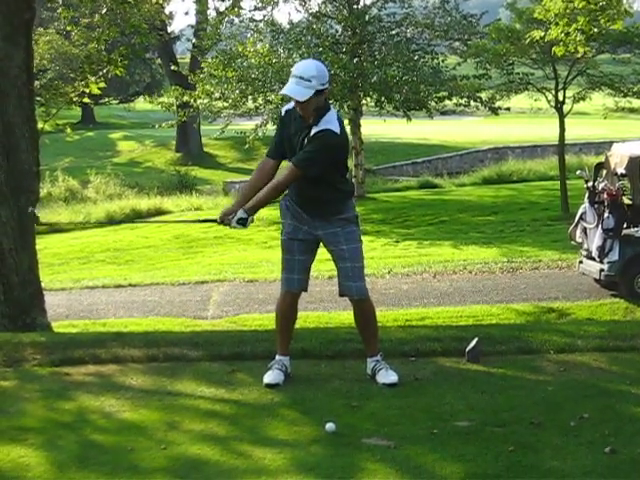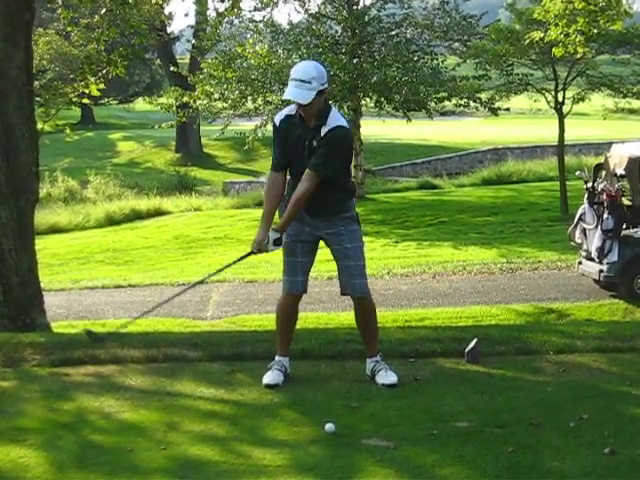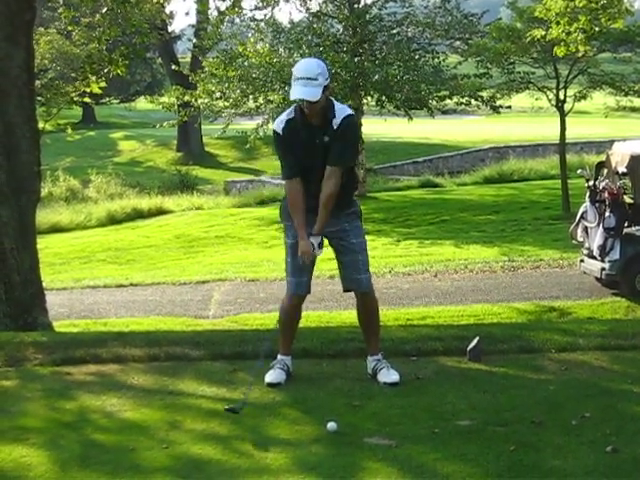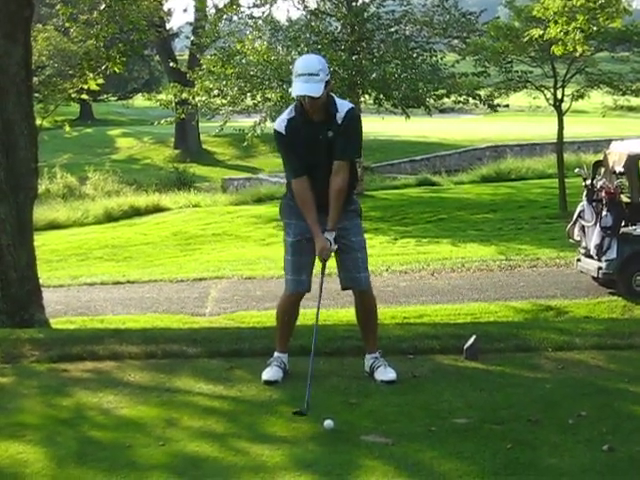
dt=0.2s
person 1, frame 1
left shoulder: (330, 134)
right shoulder: (289, 114)
left elbow: (287, 177)
right elbow: (269, 163)
left wrist: (248, 210)
right wrist: (237, 203)
left hip: (337, 216)
right hip: (298, 213)
left knee: (357, 292)
right knee: (290, 291)
left ankle: (375, 360)
right ankle: (281, 359)
person 1, frame 2
left shoulder: (337, 131)
right shoulder: (284, 121)
left elbow: (308, 186)
right elbow: (276, 176)
left wrist: (279, 229)
right wrist: (264, 225)
left hip: (339, 215)
right hip: (297, 215)
left knee: (359, 292)
right knee: (291, 291)
left ankle: (374, 360)
right ankle: (281, 360)
person 1, frame 3
left shoulder: (345, 121)
right shoulder: (283, 127)
left elbow: (333, 181)
right elbow: (292, 183)
left wrist: (320, 232)
right wrist: (302, 235)
left hip: (343, 211)
right hip: (300, 213)
left knee: (363, 287)
right knee: (295, 292)
left ankle: (375, 358)
right ankle: (283, 359)
person 1, frame 4
left shoulder: (347, 115)
right shoulder: (285, 126)
left elbow: (340, 175)
right elbow: (299, 182)
left wrist: (332, 228)
right wrist: (317, 233)
left hip: (344, 209)
right hip: (300, 211)
left knee: (362, 286)
right knee: (294, 289)
left ankle: (373, 356)
right ankle: (280, 356)
